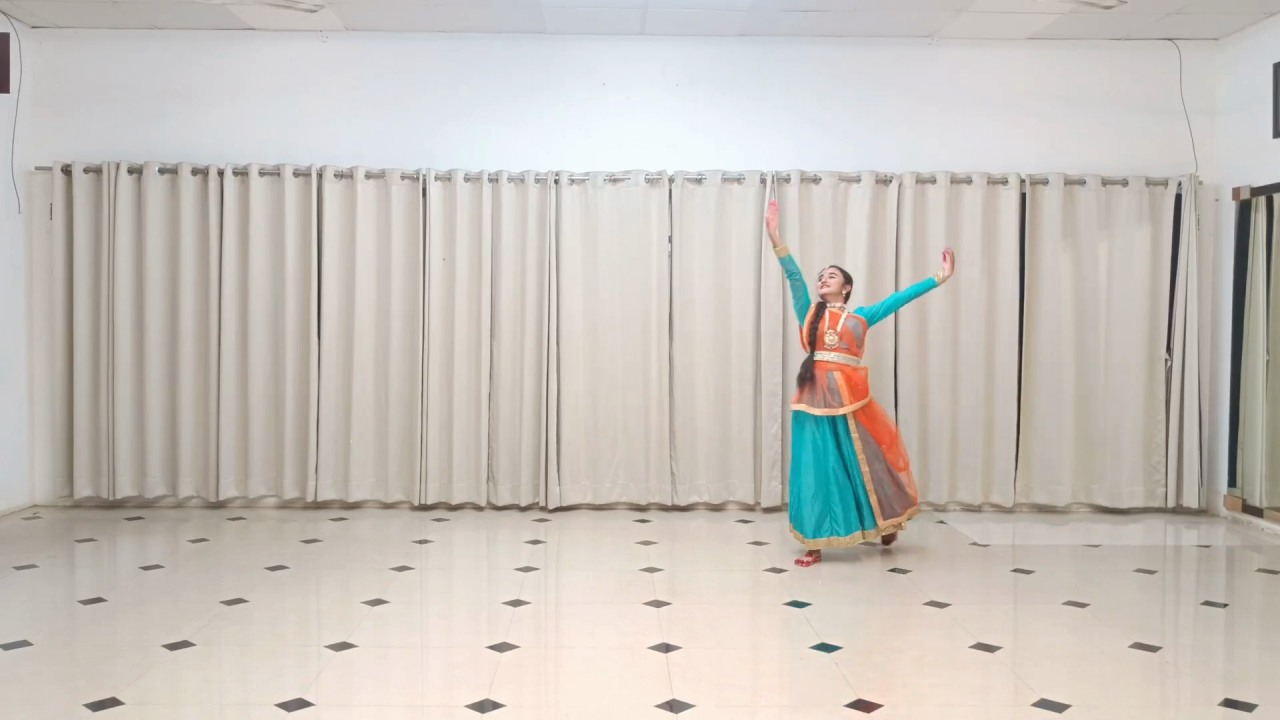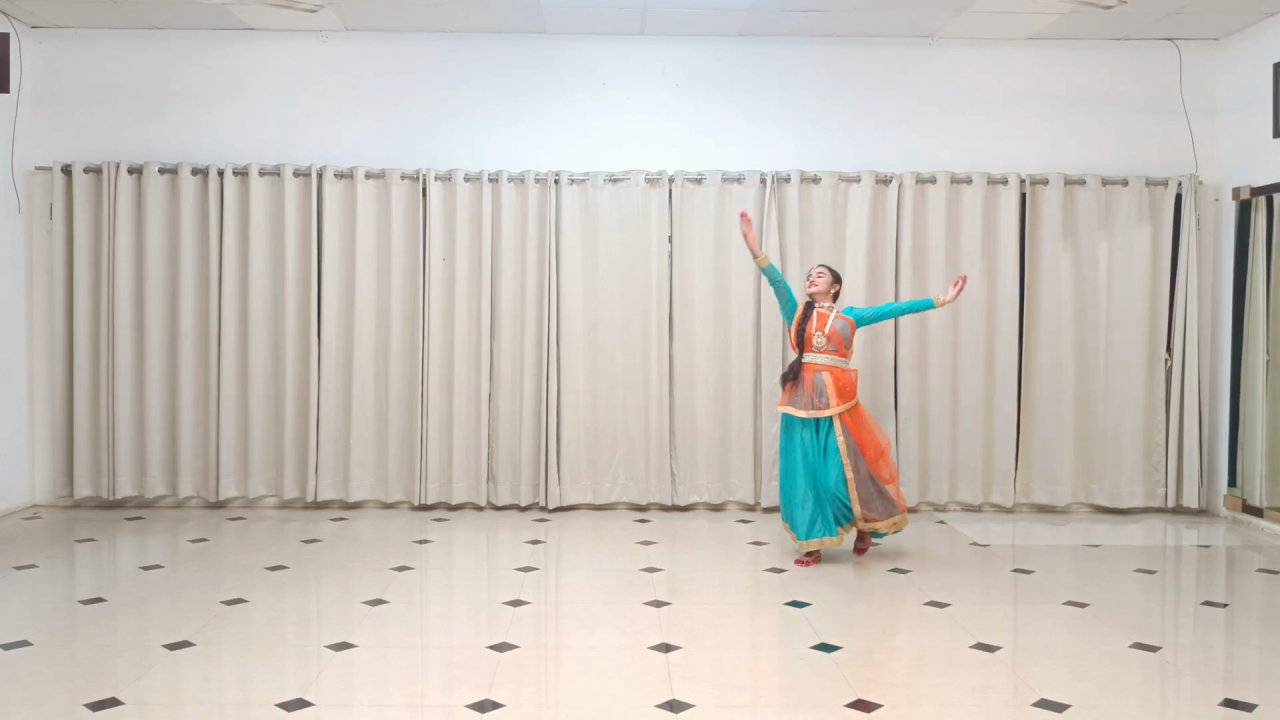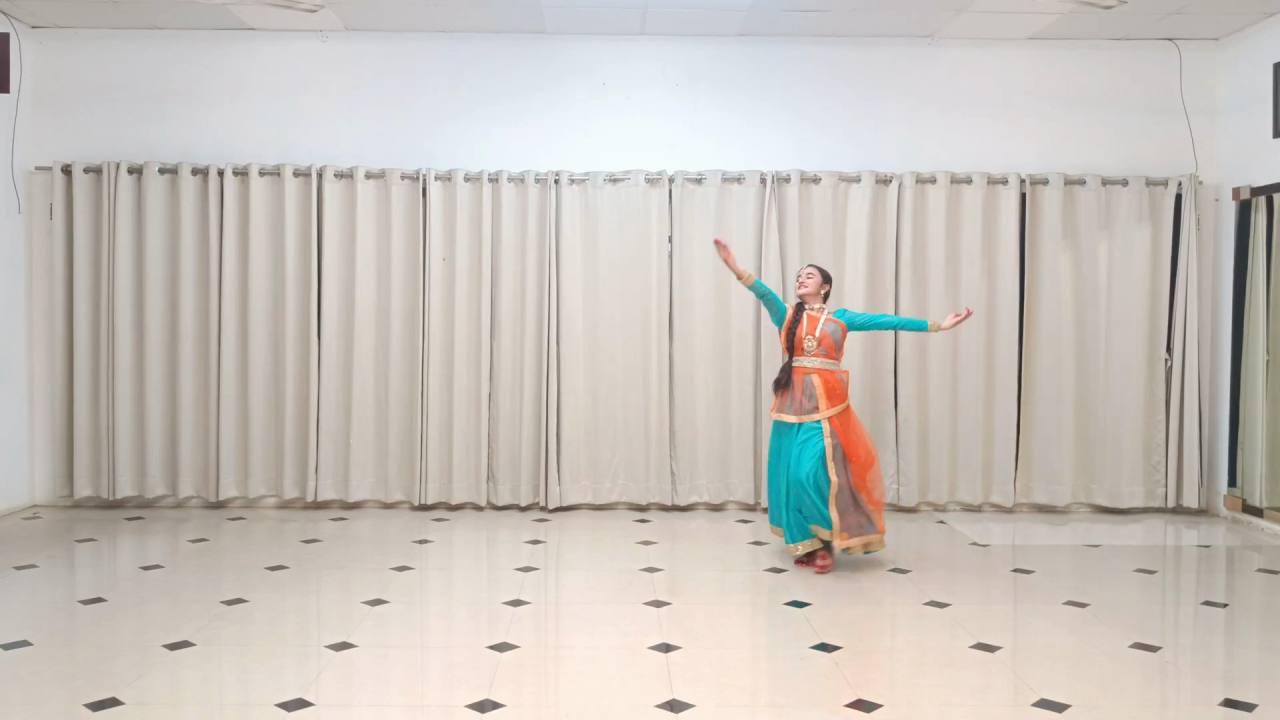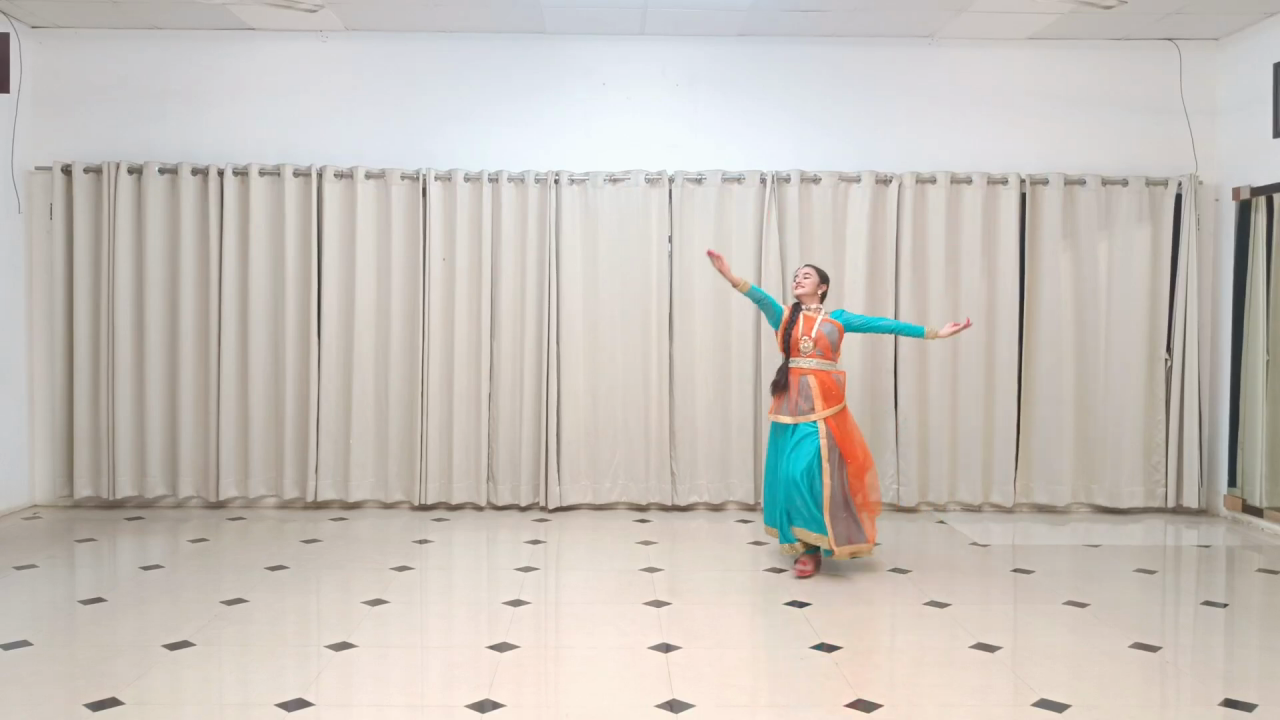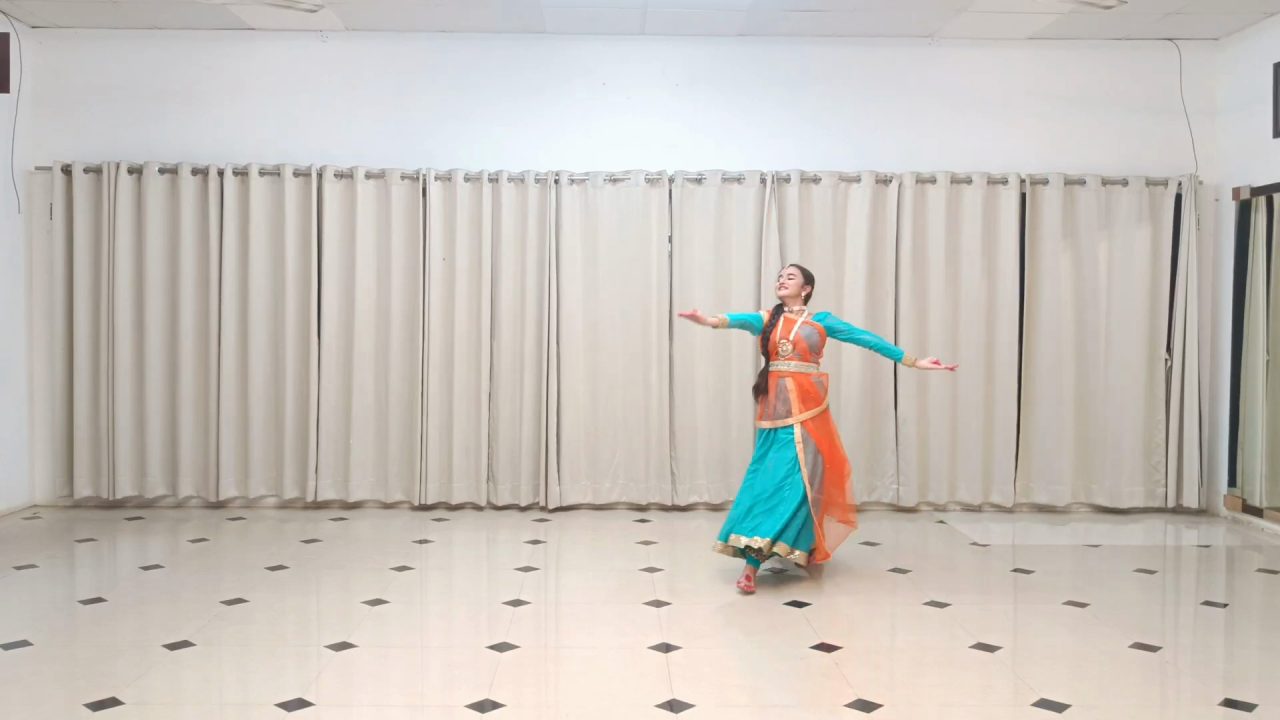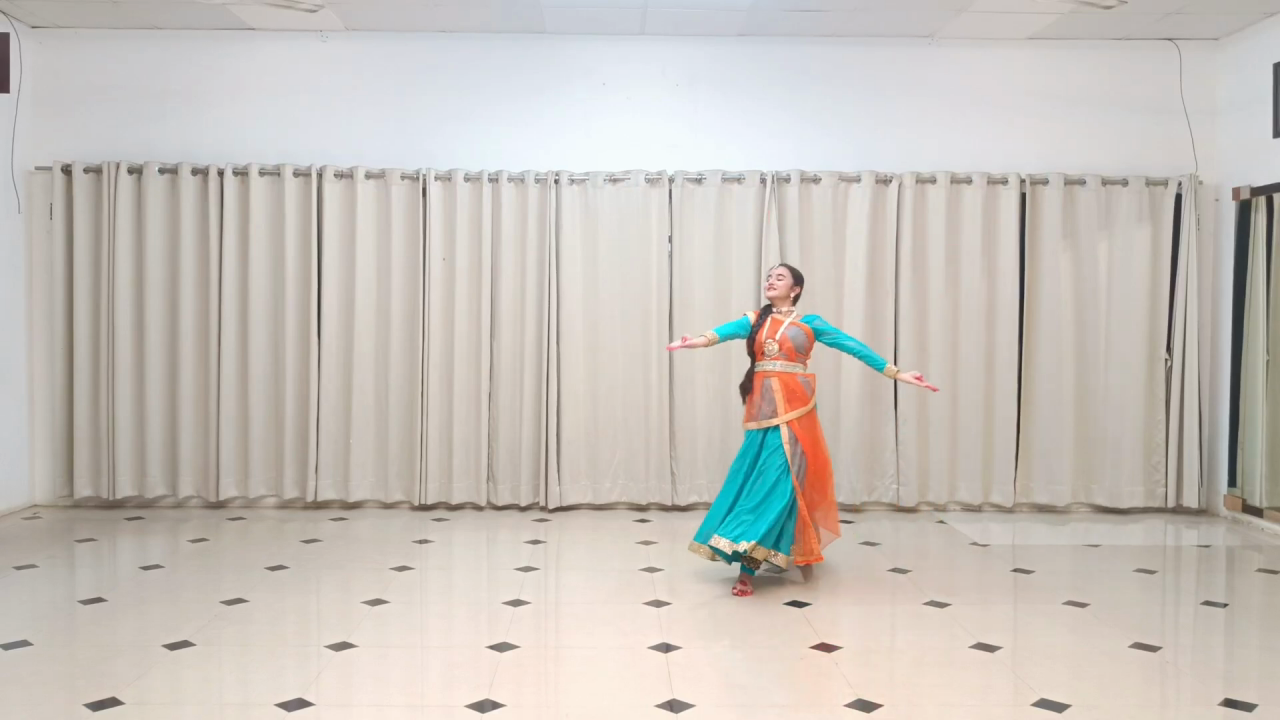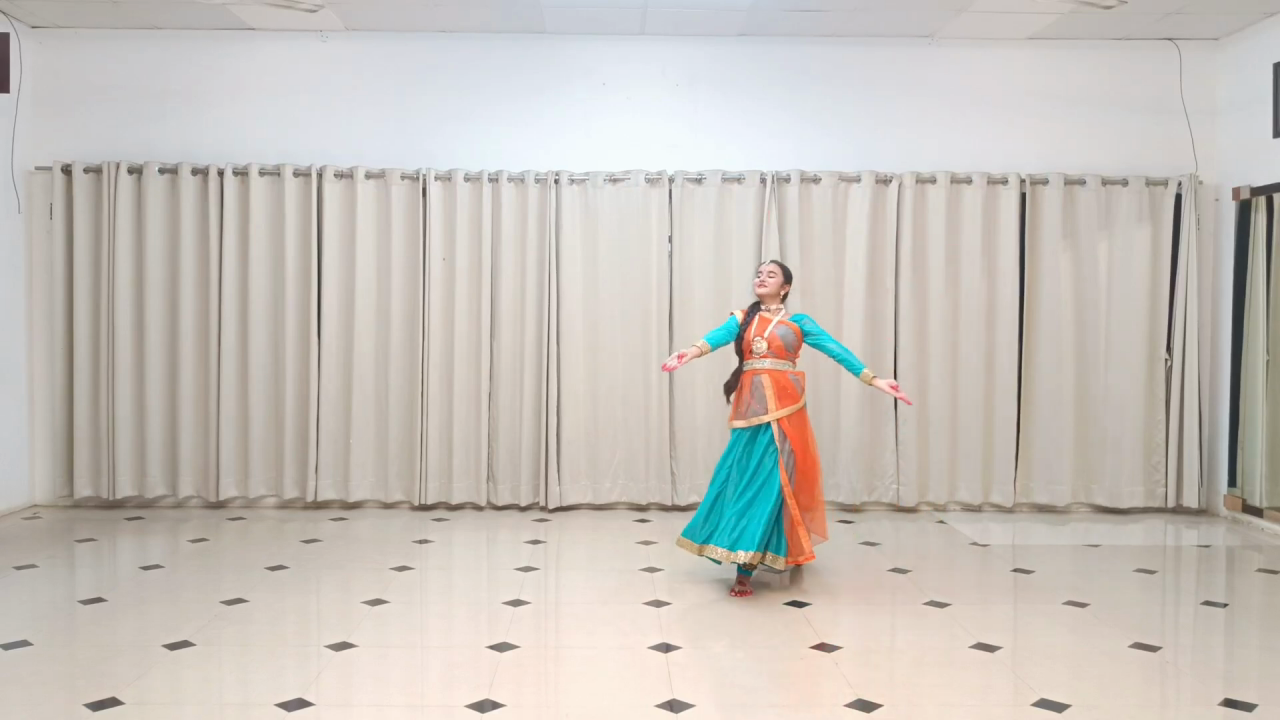
dt=0.1s
person 1, frame 1
left shoulder: (862, 317)
right shoulder: (809, 311)
left elbow: (901, 298)
right elbow: (793, 275)
left wrist: (939, 278)
right wrist: (776, 237)
left hip: (849, 398)
right hip: (814, 398)
left knee: (863, 462)
right knee: (812, 469)
left ankle: (885, 520)
right ankle: (815, 542)
person 1, frame 2
left shoulder: (850, 316)
right shoulder: (797, 313)
left elbow: (893, 309)
right elbow: (776, 281)
left wrist: (940, 301)
right wrist: (755, 248)
left hip: (838, 401)
right hip: (803, 399)
left knee: (842, 470)
right knee: (804, 470)
left ankle: (865, 524)
right ankle: (812, 542)
person 1, frame 3
left shoulder: (841, 318)
right shoulder: (787, 315)
left elbow: (886, 320)
right elbow: (763, 293)
left wrist: (936, 325)
right wrist: (736, 269)
left hip: (827, 404)
right hip: (792, 404)
left knee: (816, 472)
right knee: (791, 474)
left ankle: (827, 542)
right ankle: (807, 541)
person 1, frame 4
left shoulder: (838, 318)
right shoulder: (783, 317)
left elbow: (883, 324)
right elbow: (760, 298)
left wrist: (933, 333)
right wrist: (732, 278)
left hip: (824, 406)
right hip: (790, 406)
left knee: (807, 473)
right knee: (788, 475)
left ankle: (811, 546)
right ankle: (803, 543)
person 1, frame 5
left shoulder: (822, 321)
right shoulder: (766, 319)
left elbow: (866, 338)
right elbow: (739, 320)
left wrist: (912, 361)
right wrist: (712, 321)
left hip: (806, 409)
right hip: (773, 408)
left knee: (790, 481)
right knee: (770, 478)
left ankle: (755, 564)
right ankle: (797, 549)
person 1, frame 6
left shoulder: (809, 323)
right shoulder: (753, 320)
left elbow: (851, 344)
right elbow: (727, 330)
left wrist: (895, 372)
right wrist: (700, 340)
left hip: (793, 410)
right hip: (761, 409)
left knee: (778, 483)
right knee: (754, 480)
left ankle: (748, 567)
right ankle: (776, 551)
person 1, frame 7
left shoulder: (799, 322)
right shoulder: (742, 319)
left elbow: (834, 348)
right elbow: (719, 336)
left wrist: (872, 379)
right wrist: (690, 353)
left hip: (783, 407)
right hip: (748, 406)
left knee: (769, 483)
right knee: (741, 479)
left ankle: (746, 570)
